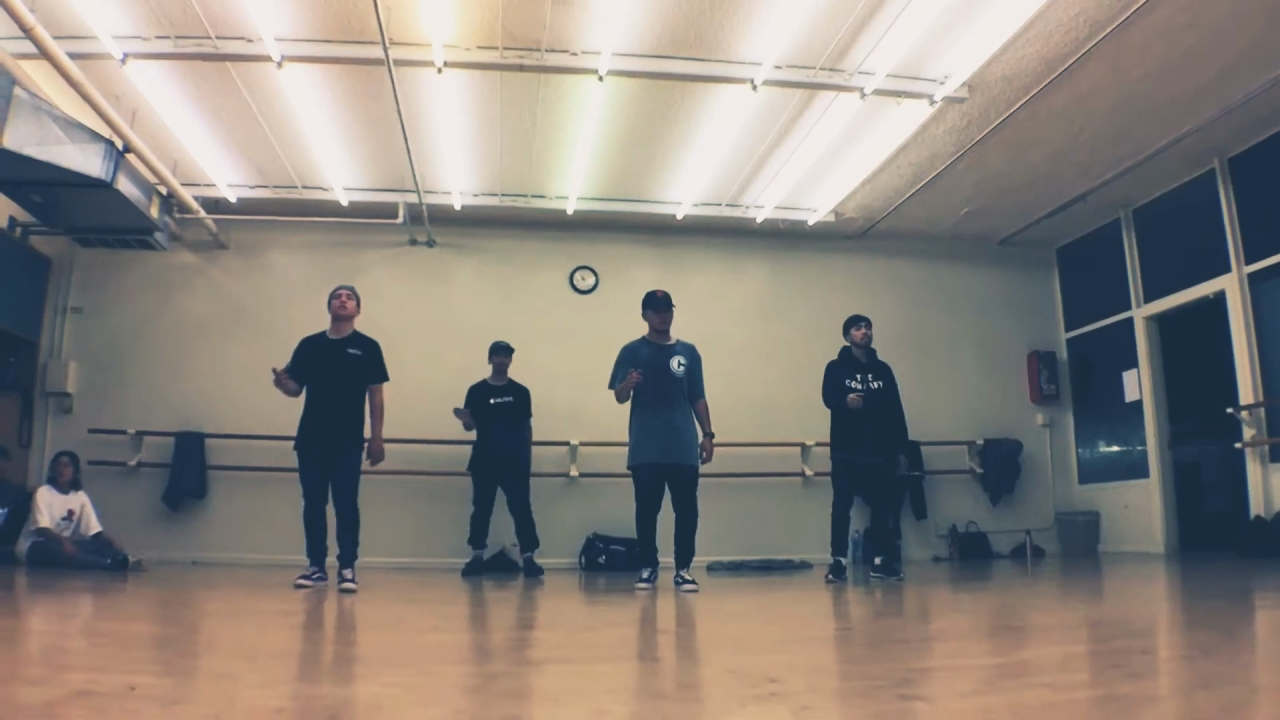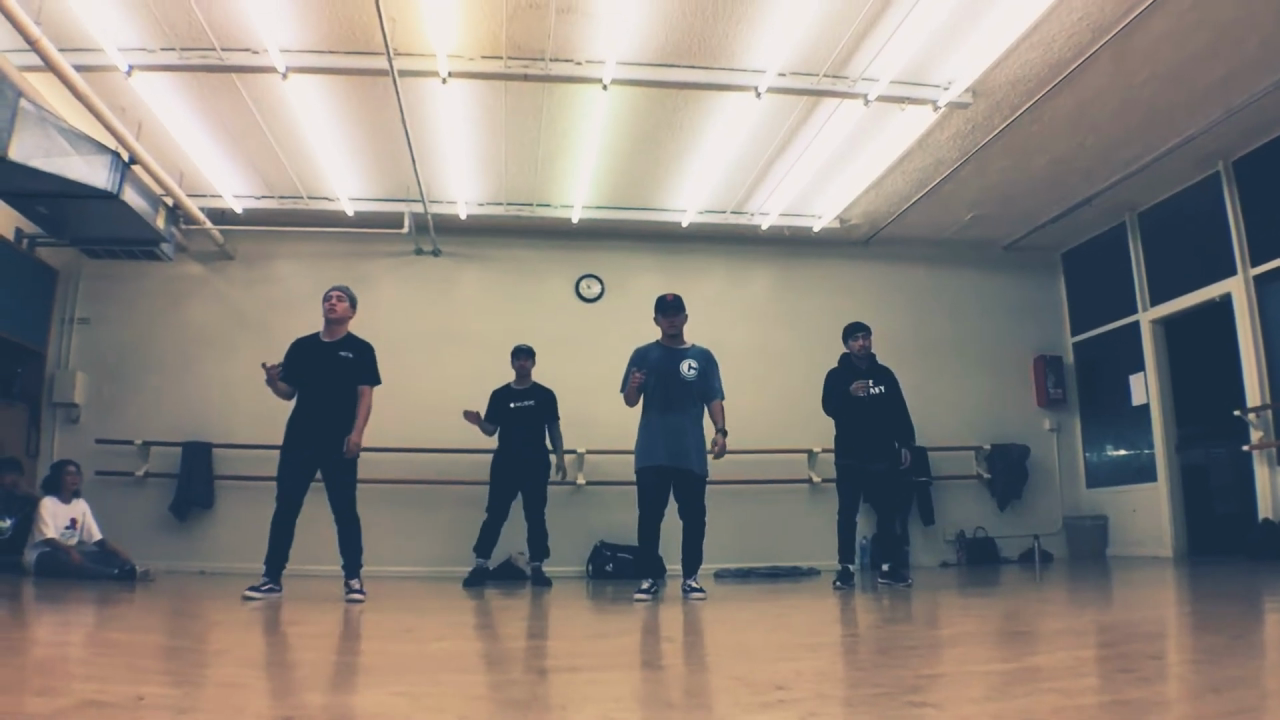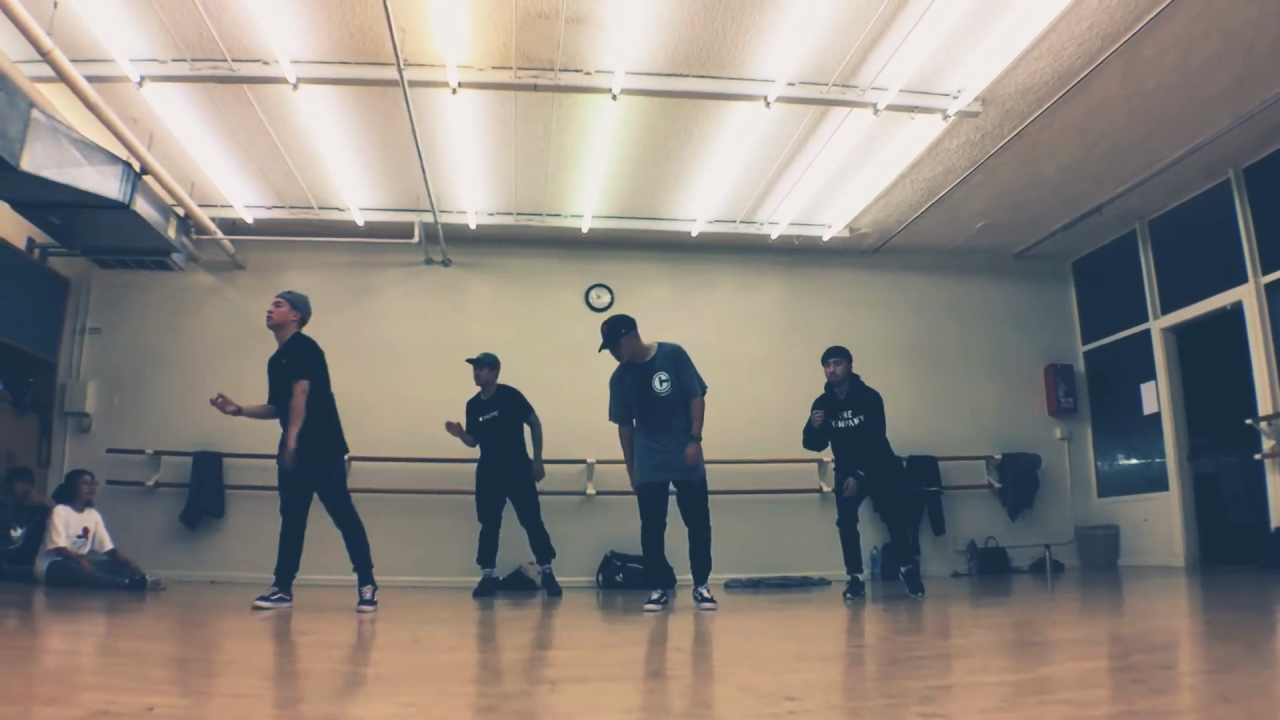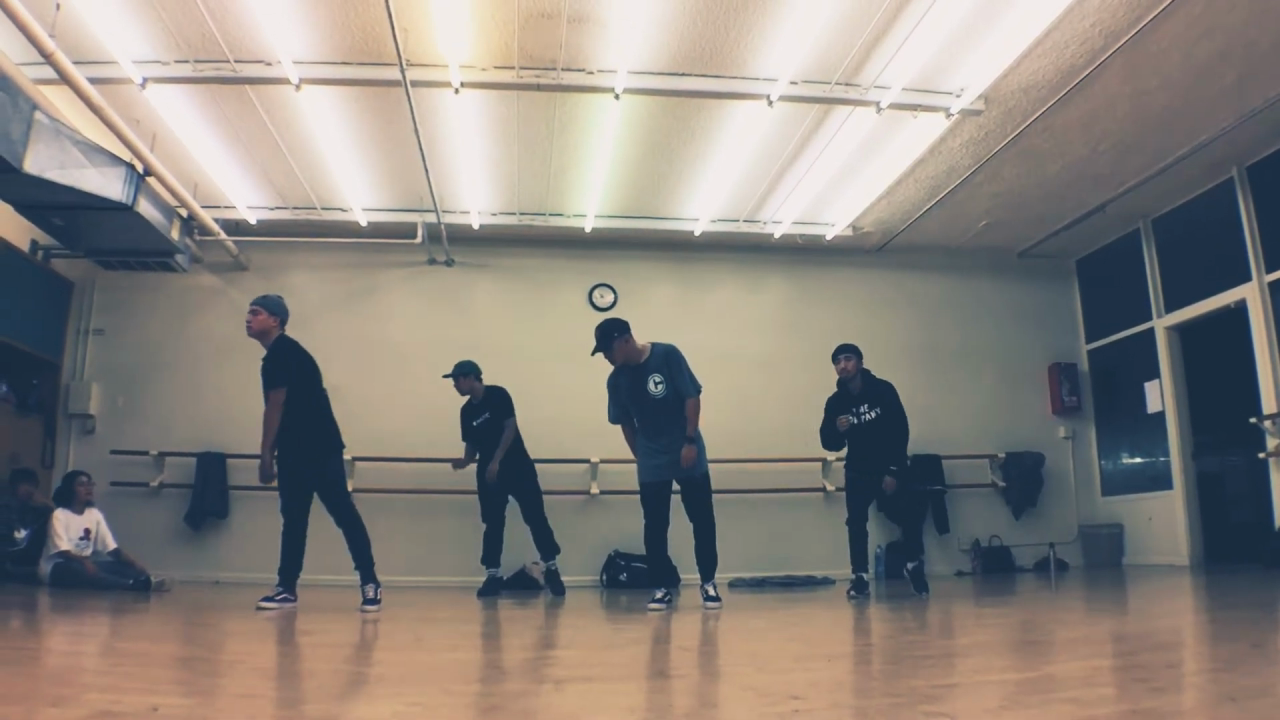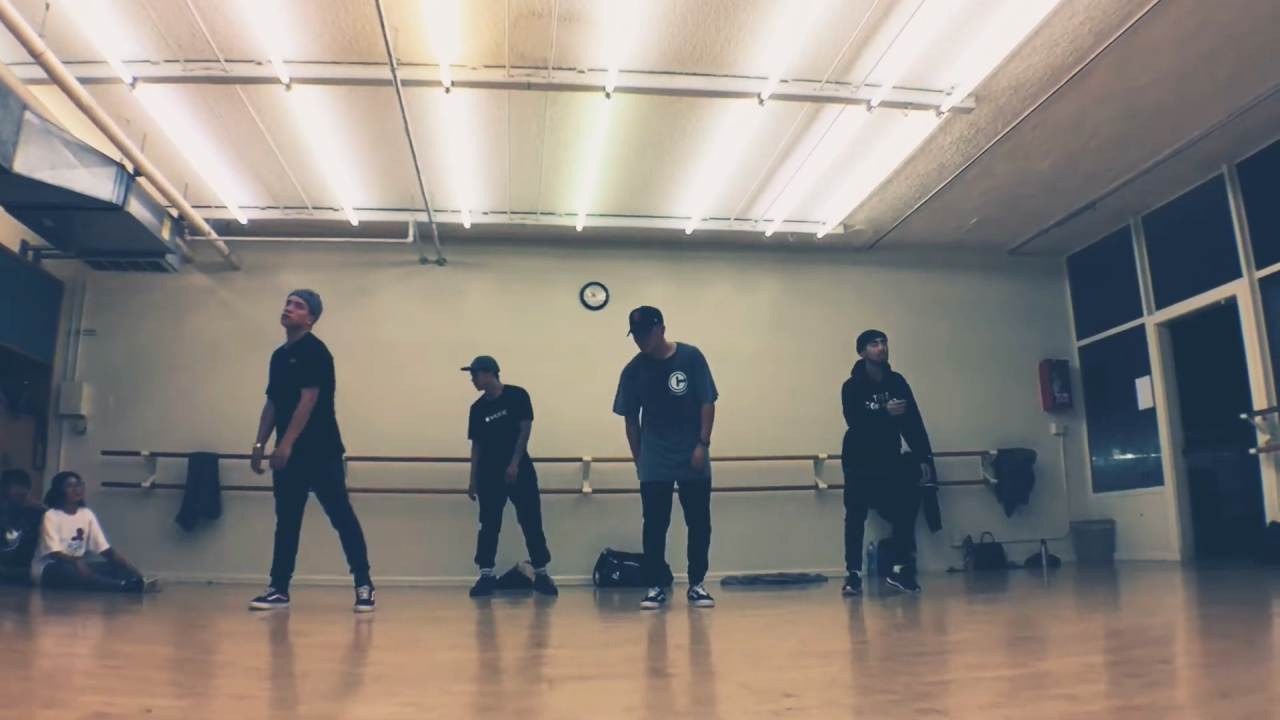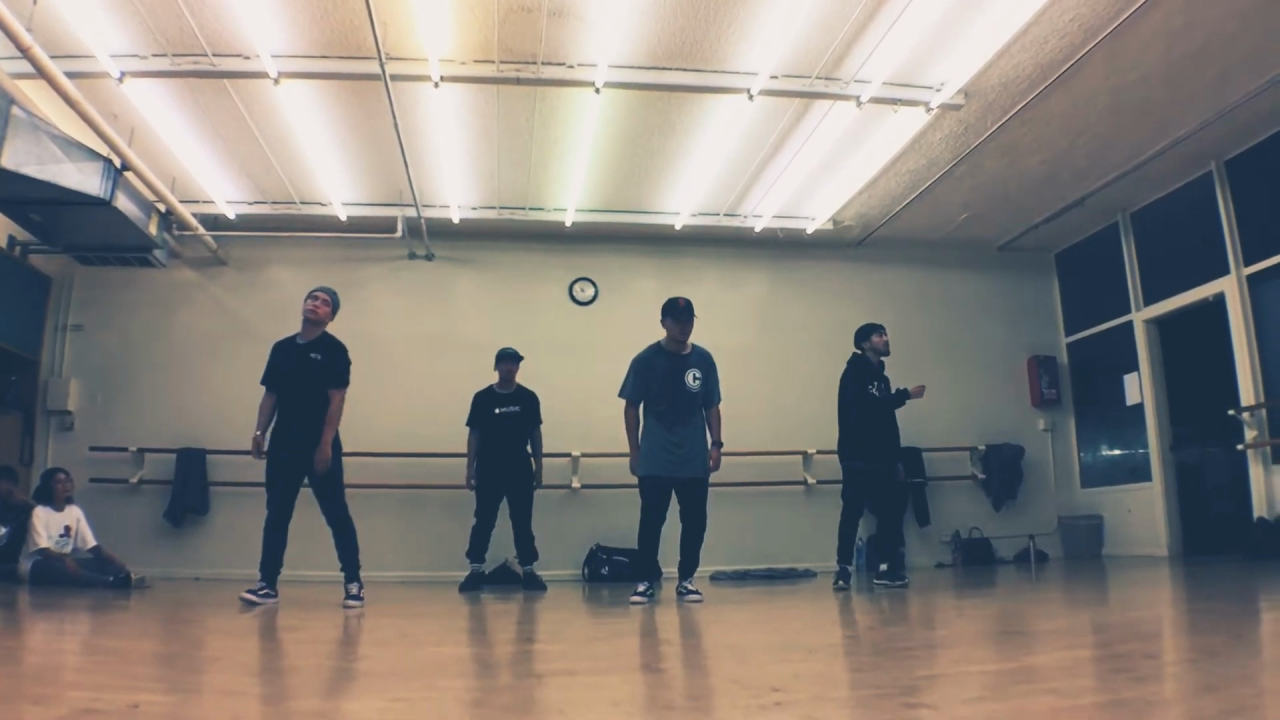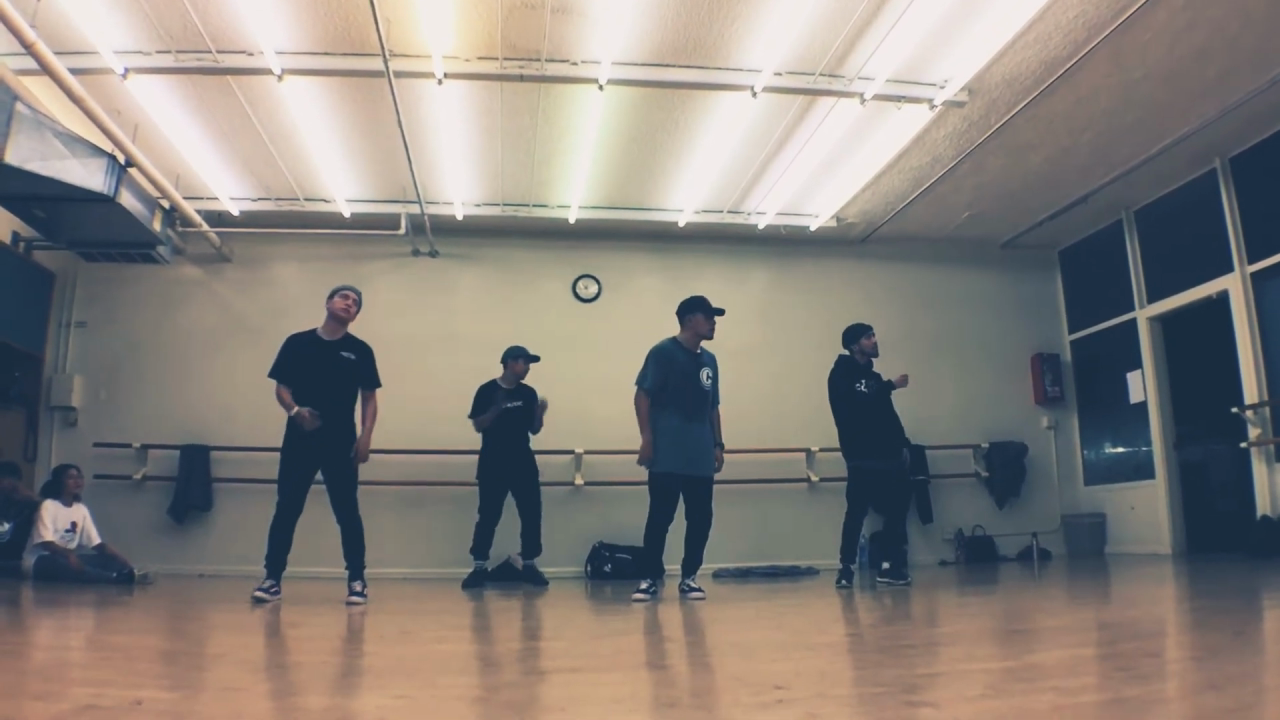
dt=0.7s
person 1, frame 1
left shoulder: (367, 347)
right shoulder: (309, 345)
left elbow: (375, 394)
right elbow: (295, 388)
left wrist: (377, 436)
right wrist: (282, 382)
left hip: (348, 439)
right hip: (311, 436)
left knee: (346, 502)
right knee: (314, 502)
left ankle: (347, 568)
right ankle: (317, 566)
person 1, frame 2
left shoulder: (361, 350)
right shoulder: (300, 347)
left elbow: (365, 397)
right elbow: (289, 392)
left wrist: (357, 433)
right wrist: (273, 382)
left hip: (339, 444)
right hip: (298, 441)
left knee: (345, 511)
right knee: (285, 508)
left ankle: (353, 578)
right ankle: (272, 577)
person 1, frame 3
left shoulder: (304, 348)
right shoulder: (277, 359)
left elbow: (300, 395)
left wrist: (293, 438)
right wrist: (238, 409)
left hip: (322, 449)
right hip: (292, 449)
left knee: (343, 514)
right knee: (291, 519)
left ankle: (367, 585)
right ankle: (282, 588)
person 1, frame 4
left shoulder: (284, 352)
right shoulder: (274, 357)
left elbow: (276, 406)
left wrist: (266, 454)
right wrist: (274, 454)
left hip: (320, 446)
right hip: (293, 450)
left knee: (343, 513)
right knee: (293, 519)
left ankle: (370, 583)
right ankle: (286, 588)
person 1, frame 5
left shoulder: (314, 351)
right shoulder: (279, 355)
left elbow: (308, 400)
right elbow: (272, 404)
left wrist: (287, 443)
right wrist: (259, 444)
left hip: (321, 450)
right hip: (288, 451)
left knee: (342, 516)
right knee: (286, 520)
left ankle: (364, 585)
right ankle: (279, 588)
person 1, frame 6
left shoulder: (334, 349)
right shoulder: (281, 349)
left elbow: (336, 400)
right elbow: (270, 395)
left wrist: (326, 444)
right wrist: (260, 432)
left hip: (320, 447)
right hip: (282, 446)
left knee: (337, 515)
right knee: (276, 514)
left ankle: (353, 582)
right ankle: (267, 584)
person 1, frame 7
left shoulder: (360, 350)
right shoulder: (297, 343)
left elbow: (369, 398)
right elbow: (282, 386)
left wrist: (366, 435)
right wrist: (295, 411)
left hip: (341, 444)
right hip: (299, 441)
left knee: (347, 512)
right knee: (286, 510)
left ankle: (357, 580)
right ankle: (272, 579)
person 2, frame 1
left shoulder: (688, 352)
right shoulder: (632, 351)
left elbow: (698, 397)
right elbow: (619, 397)
left wrist: (707, 434)
right wrist: (627, 385)
left hip: (683, 446)
right hip: (645, 447)
left knee: (687, 508)
right knee: (647, 508)
left ankle: (683, 569)
right ankle: (648, 567)
person 2, frame 2
left shoulder: (702, 357)
right shoulder: (643, 355)
left elbow: (714, 400)
right elbow: (630, 401)
left wrist: (720, 432)
right wrist: (632, 387)
left hip: (692, 452)
right hip: (652, 453)
left knee: (694, 515)
right knee: (649, 516)
left ankle: (690, 577)
right ankle: (649, 578)
person 2, frame 3
left shoulder: (674, 355)
right shoulder: (620, 377)
left elbow: (697, 398)
right elbow: (624, 425)
left wrist: (694, 440)
right wrist: (629, 466)
left hip: (685, 457)
right hip: (648, 463)
left knee: (698, 522)
right knee: (652, 527)
left ankle: (701, 585)
right ankle: (658, 588)
person 2, frame 4
left shoulder: (668, 355)
right shoulder: (616, 380)
left elbow: (692, 397)
left wrist: (690, 441)
right wrist: (640, 457)
left hip: (688, 453)
right hip: (652, 461)
left knee: (703, 519)
right knee: (655, 526)
left ankle: (708, 582)
right ankle: (662, 587)
person 2, frame 5
left shoulder: (691, 357)
right shoulder: (633, 371)
left elbow: (707, 403)
right elbow: (631, 418)
left wrist: (703, 444)
right wrist: (638, 458)
left hip: (693, 458)
right hip: (654, 462)
left knee: (699, 523)
right knee: (654, 525)
left ankle: (696, 584)
right ankle: (656, 586)
person 2, frame 6
left shoulder: (704, 359)
right shoulder: (646, 359)
left elbow: (712, 406)
right elbow: (631, 407)
left wrist: (716, 444)
right wrist: (634, 450)
left hip: (694, 459)
right hip: (655, 459)
left knee: (695, 520)
right knee: (651, 520)
left ankle: (686, 579)
right ankle: (647, 580)
person 2, frame 7
left shoulder: (709, 359)
right shoulder: (663, 352)
right elbow: (643, 396)
left wrist: (718, 445)
right wrist: (647, 438)
left hip: (700, 456)
right hip: (667, 455)
left knee: (701, 518)
right knee: (660, 516)
left ankle: (689, 577)
right ankle: (650, 578)
person 3, frame 1
left shoulder: (883, 370)
right shoulder: (836, 368)
left elbow: (896, 411)
right elbow: (829, 397)
left wrist: (899, 448)
right wrist: (845, 400)
left hip: (879, 452)
right hip: (846, 452)
left knee: (882, 507)
right knee: (841, 507)
left ankle: (880, 560)
right ankle: (838, 561)
person 3, frame 2
left shoulder: (885, 375)
right shoulder: (837, 376)
left elbow: (900, 412)
right elbow: (830, 408)
left wrist: (905, 444)
right wrist: (849, 394)
left hip: (883, 456)
right hip: (849, 458)
left knee: (888, 512)
right knee: (847, 513)
left ankle: (888, 567)
right ankle: (846, 568)
person 3, frame 3
left shoulder: (870, 398)
right shoulder: (822, 404)
left elbow: (877, 440)
right elbow: (814, 445)
left wrist: (860, 474)
right wrist: (814, 427)
left hip: (881, 470)
right hip: (847, 472)
left knee: (896, 519)
right knee: (846, 523)
left ankle: (908, 569)
right ankle: (855, 578)
person 3, frame 4
left shoulder: (884, 390)
right shoulder: (835, 402)
left elbow: (900, 431)
right elbow: (830, 444)
left wrist: (894, 470)
right wrist: (837, 430)
left hip: (891, 468)
right hip: (858, 472)
left knee: (910, 515)
right knee: (856, 521)
left ankle: (914, 566)
right ankle: (860, 577)
person 3, frame 5
left shoulder: (897, 382)
right shoulder: (852, 387)
left elbow: (913, 421)
right elbow: (855, 423)
left wrist: (924, 457)
right wrist: (884, 413)
left hip: (891, 462)
right hip: (859, 465)
left knee: (905, 513)
right knee: (855, 518)
left ankle: (899, 569)
right ankle: (854, 574)
person 3, frame 6
left shoulder: (881, 378)
right shoulder: (854, 373)
right elbow: (868, 407)
left wrist: (895, 458)
right wrist: (906, 395)
left hip: (882, 458)
right hip: (858, 458)
left knee: (891, 511)
right knee: (852, 512)
left ankle: (886, 568)
right ankle: (844, 569)
person 3, frame 7
left shoulder: (875, 377)
right shoulder: (841, 374)
left elbow: (889, 414)
right elbow: (855, 406)
left wrist: (902, 444)
right wrist: (890, 386)
left hip: (888, 455)
right hip: (862, 457)
left knee: (897, 509)
right knee: (857, 511)
left ankle: (889, 566)
right ankle: (847, 567)
person 4, frame 1
left shoulder: (521, 392)
right shoulder: (476, 391)
left elbow: (526, 426)
right elbow: (469, 426)
left wrist: (527, 458)
right wrist: (465, 419)
left hip: (515, 460)
right hip: (485, 460)
left knee: (521, 508)
right knee: (482, 509)
left ankle: (528, 557)
right ankle: (477, 556)
person 4, frame 2
left shoulder: (545, 395)
right shoulder: (499, 395)
left elbow: (554, 429)
right elbow: (491, 430)
left wrist: (560, 458)
right wrist: (479, 422)
left hip: (536, 464)
right hip: (505, 463)
left knee: (535, 517)
right knee: (495, 514)
left ankle: (536, 567)
right ankle: (481, 565)
person 4, frame 3
left shoulder: (511, 396)
right shoulder: (473, 405)
left elbow: (535, 424)
right elbow: (474, 441)
left wrist: (537, 459)
right wrist: (460, 434)
left hip: (518, 469)
right hip: (488, 472)
left knee: (532, 520)
right knee: (489, 524)
left ankle: (546, 572)
right ankle: (488, 576)
person 4, frame 4
left shoulder: (498, 395)
right shoulder: (466, 411)
left elbow: (510, 428)
right elbow: (472, 444)
left wrist: (496, 461)
right wrist: (465, 461)
left hip: (518, 466)
right hip: (488, 472)
left knee: (536, 517)
right knee: (493, 524)
left ankle: (551, 568)
right ankle: (493, 575)
person 4, frame 5
left shoulder: (517, 396)
right shoulder: (477, 408)
left elbow: (525, 430)
right elbow: (476, 445)
left wrist: (514, 463)
right wrist: (473, 479)
left hip: (520, 470)
right hip: (490, 473)
left knee: (531, 522)
right knee: (489, 525)
left ankle: (541, 574)
right ankle: (486, 575)
person 4, frame 6
left shoulder: (529, 398)
right shoulder: (482, 398)
left elbow: (535, 434)
right elbow: (474, 434)
left wrist: (538, 467)
right wrist: (470, 468)
left hip: (520, 469)
right hip: (488, 468)
left knee: (522, 522)
right knee: (483, 520)
left ankle: (528, 571)
right ankle: (475, 570)
person 4, frame 7
left shoulder: (528, 394)
right shoulder: (487, 391)
left elbow: (534, 429)
right elbow: (478, 425)
left wrist: (539, 414)
right wrist: (497, 409)
left hip: (523, 464)
right hip: (493, 464)
left knee: (532, 514)
right knee: (488, 516)
left ankle: (529, 565)
right ankle: (479, 567)
